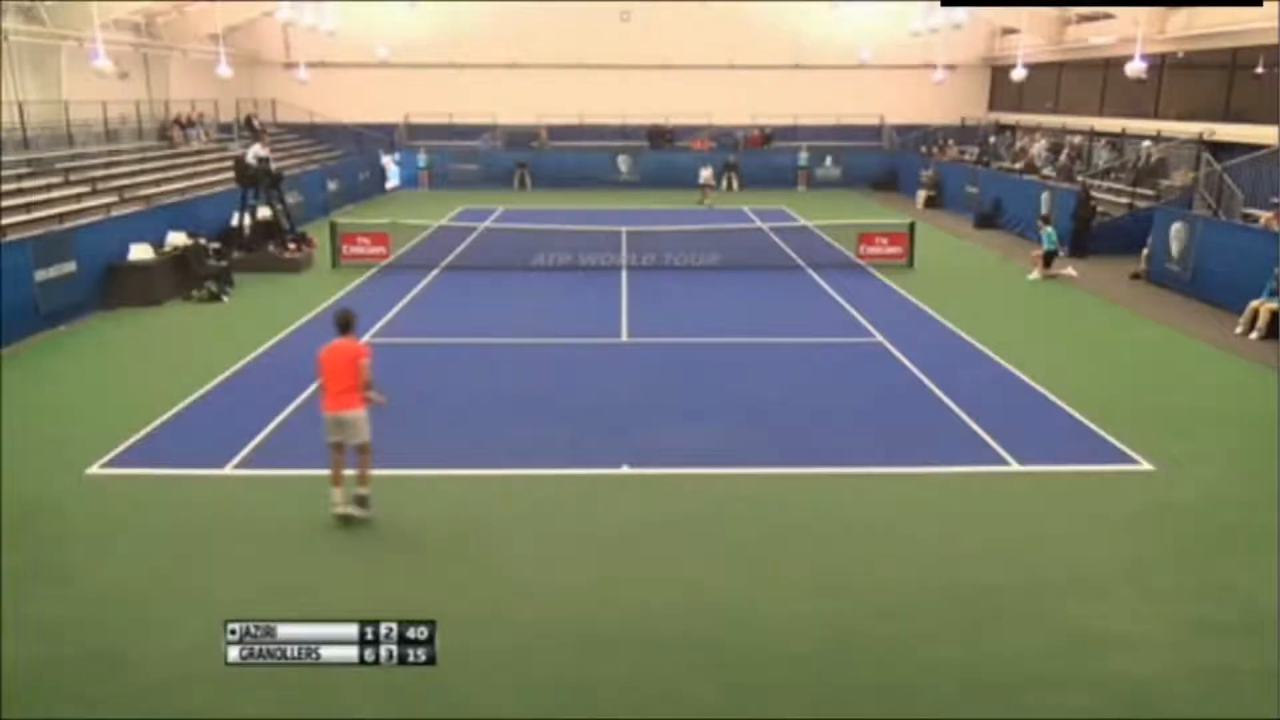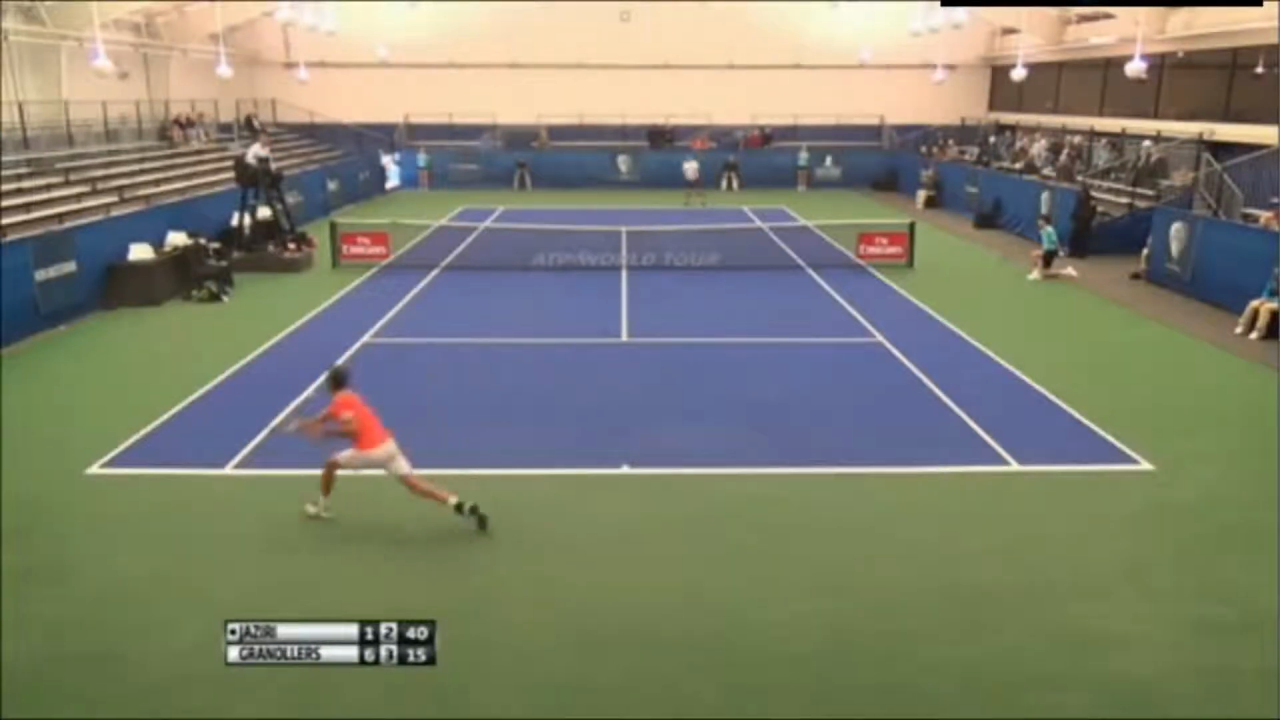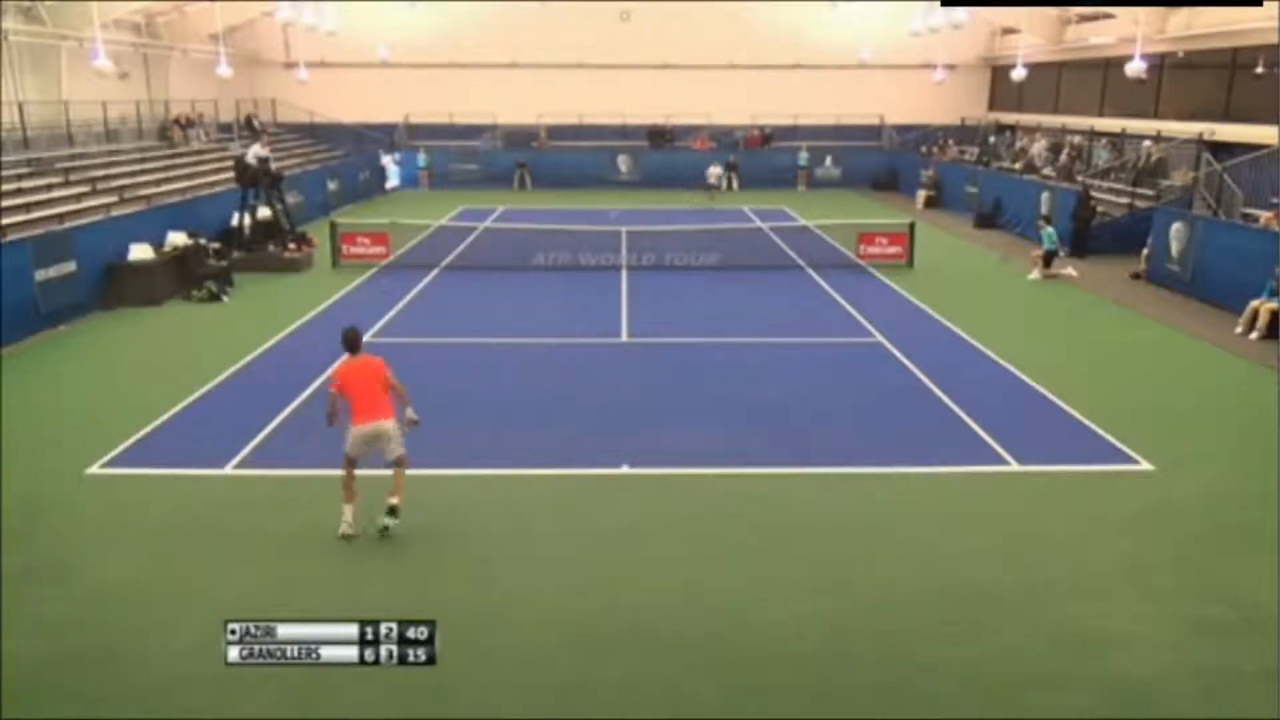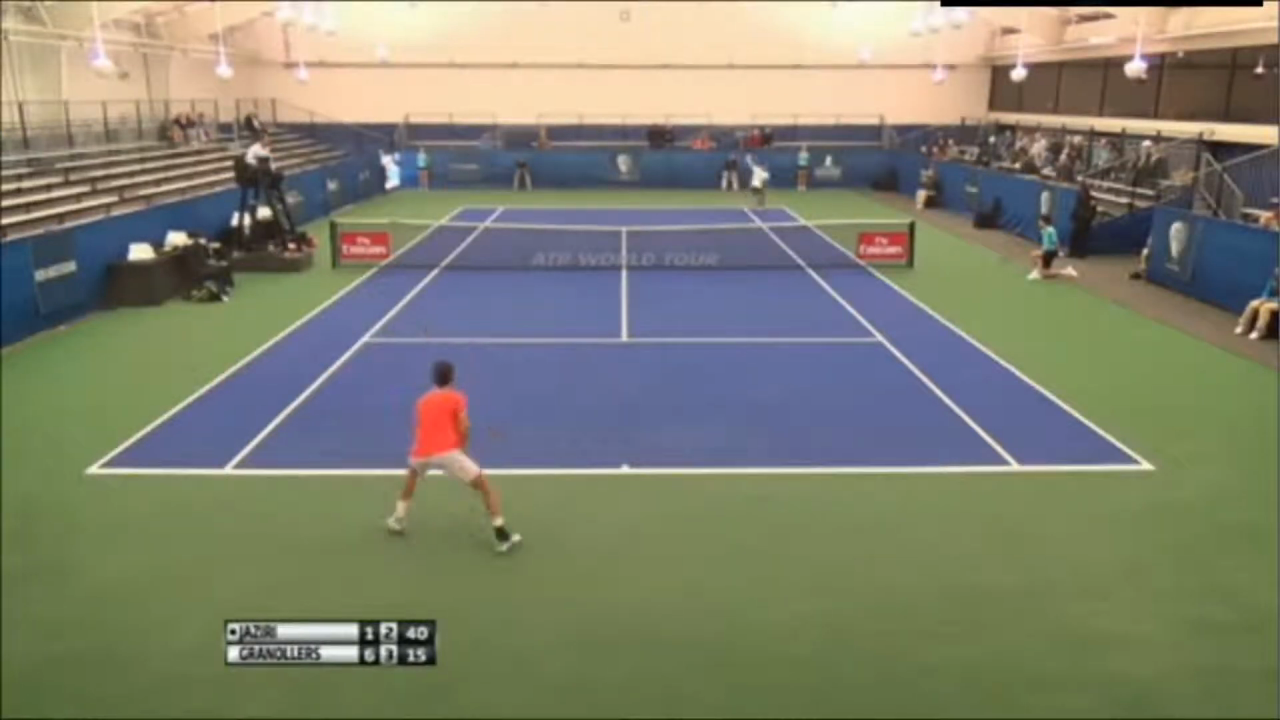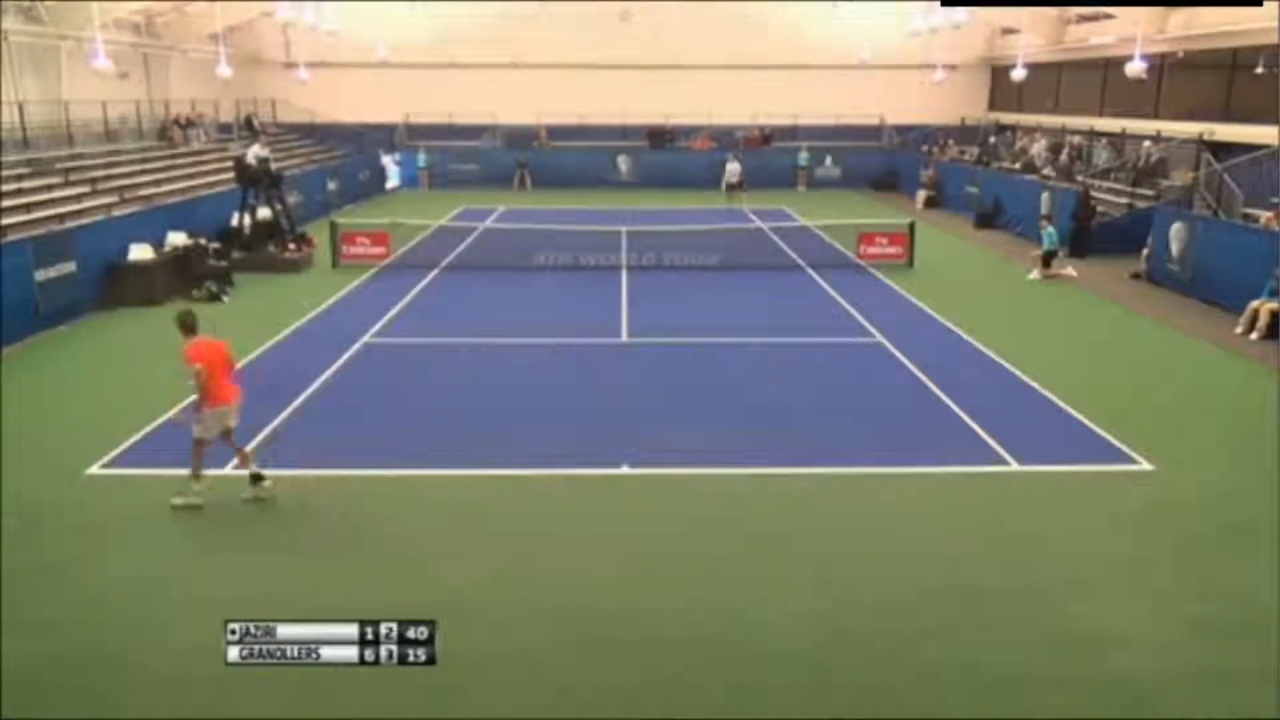
dt=1s
person 1, frame 1
left shoulder: (325, 351)
right shoulder: (359, 349)
left elbow: (323, 385)
right elbow: (366, 380)
right wrist: (370, 393)
left hip: (330, 410)
right hip: (351, 410)
left knee: (337, 456)
right knee: (364, 454)
left ankle: (338, 504)
right ankle: (361, 502)
person 1, frame 2
left shoulder: (340, 401)
right shoulder: (349, 397)
left elbow: (353, 429)
right elbow: (329, 415)
left wrist: (325, 431)
right wrist: (308, 423)
left hip: (370, 452)
right hip: (388, 445)
left knee: (331, 464)
right knee: (416, 485)
left ankle: (321, 506)
right ankle: (464, 507)
person 1, frame 3
left shoulder: (340, 372)
right shoulder: (377, 362)
left elbow: (332, 407)
right elbow: (396, 387)
left wrist: (331, 420)
right wrist: (408, 410)
left hip: (359, 426)
right hip: (386, 423)
left knee: (349, 468)
right knee: (400, 465)
left ankle: (348, 521)
right ankle: (391, 512)
person 1, frame 4
left shoulder: (423, 400)
right shoulder: (457, 398)
right elbow: (464, 430)
right wrist: (460, 447)
left hip: (421, 454)
right hip: (448, 452)
left knee: (413, 472)
right knee: (485, 487)
left ankle: (399, 518)
right ankle: (502, 536)
person 1, frame 5
left shoulder: (191, 351)
right shoulder: (217, 342)
left elbow: (202, 382)
right elbow: (231, 368)
left wrist: (201, 404)
left hip: (215, 403)
right hip: (233, 397)
left knee: (198, 445)
right knee: (230, 439)
left ankle: (194, 494)
right ankle: (258, 482)
